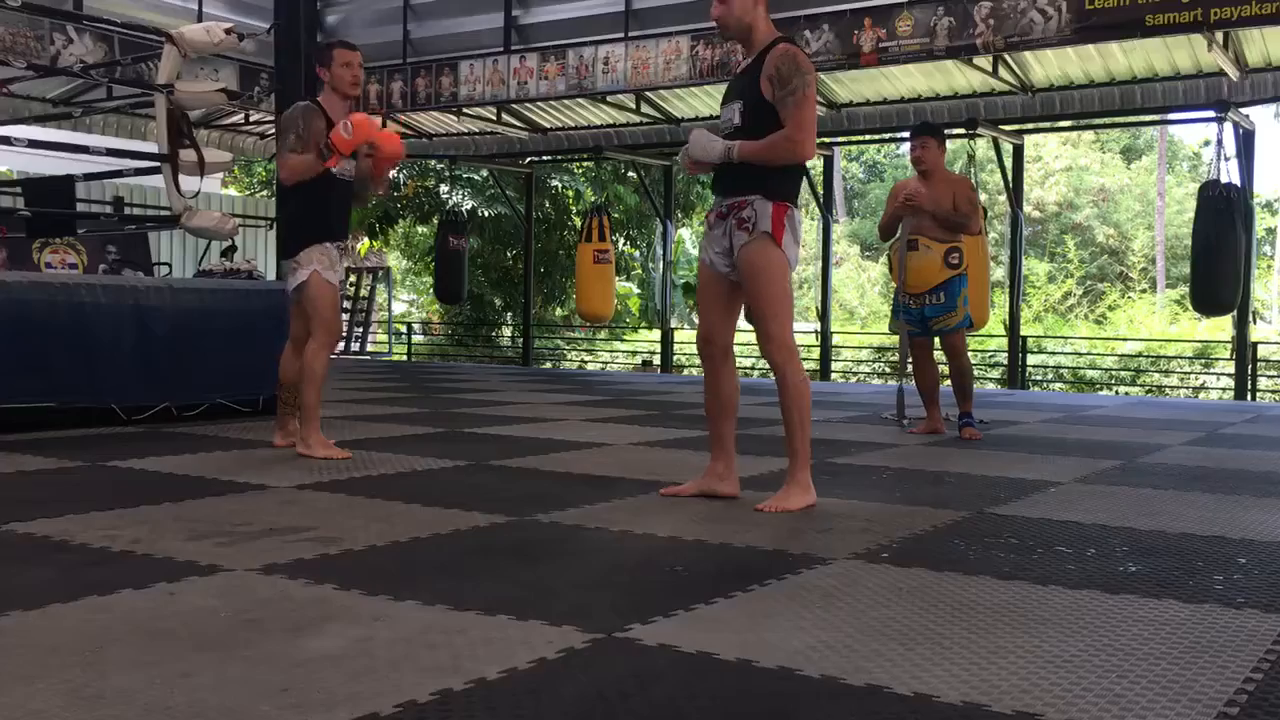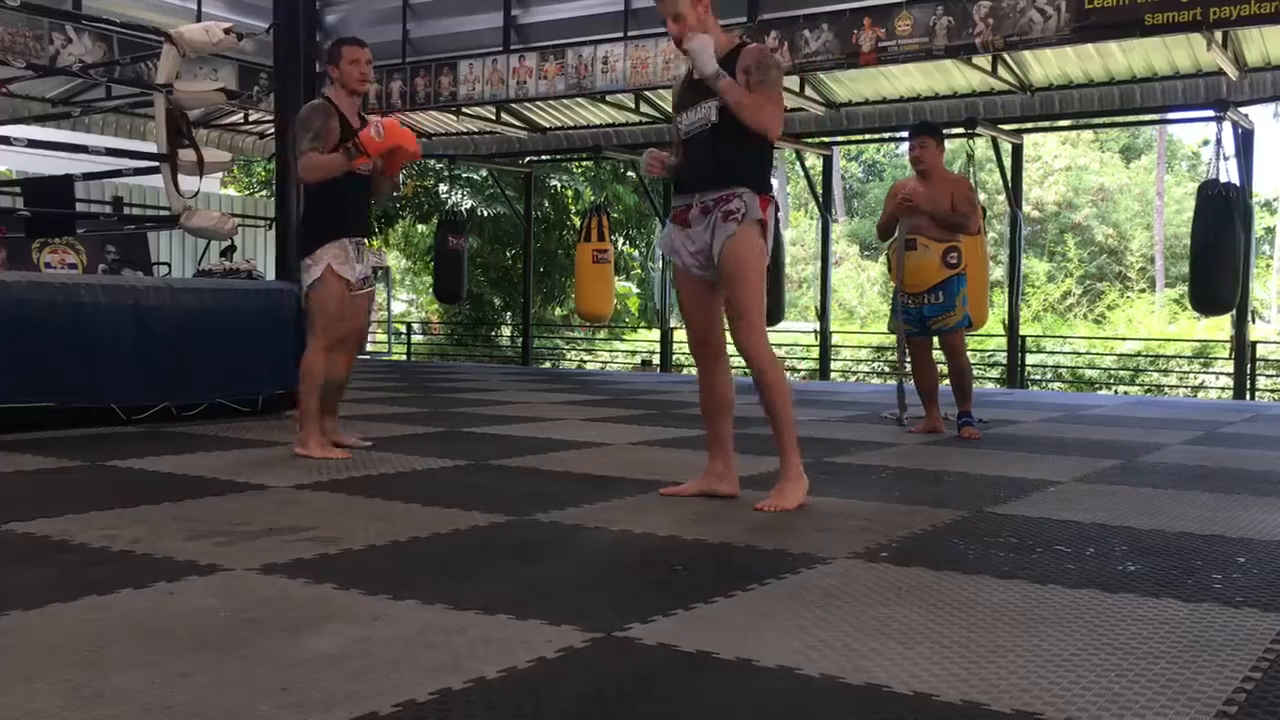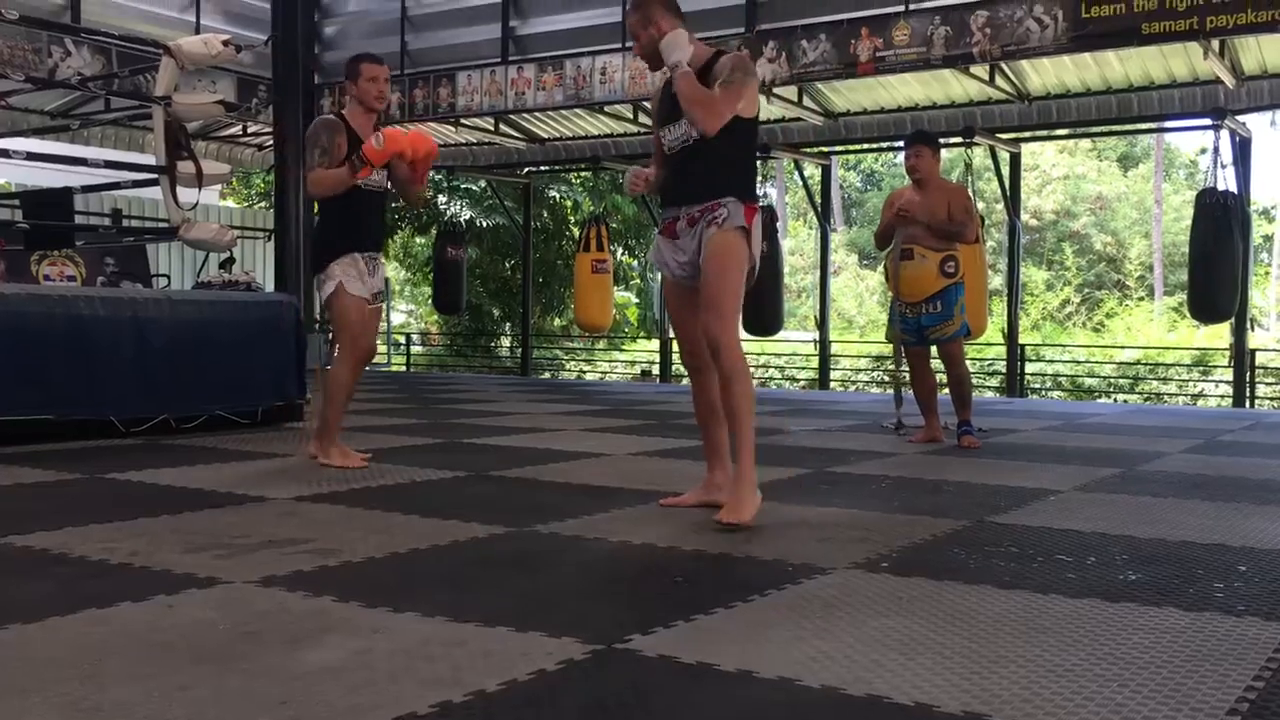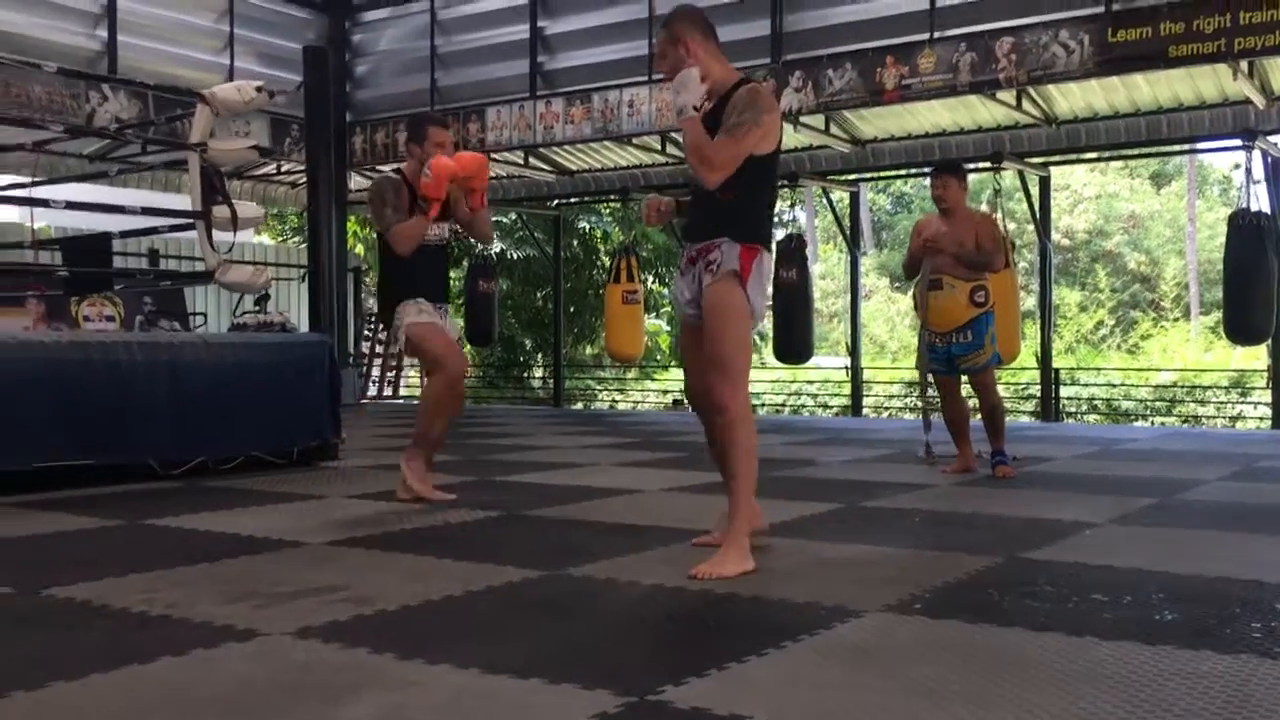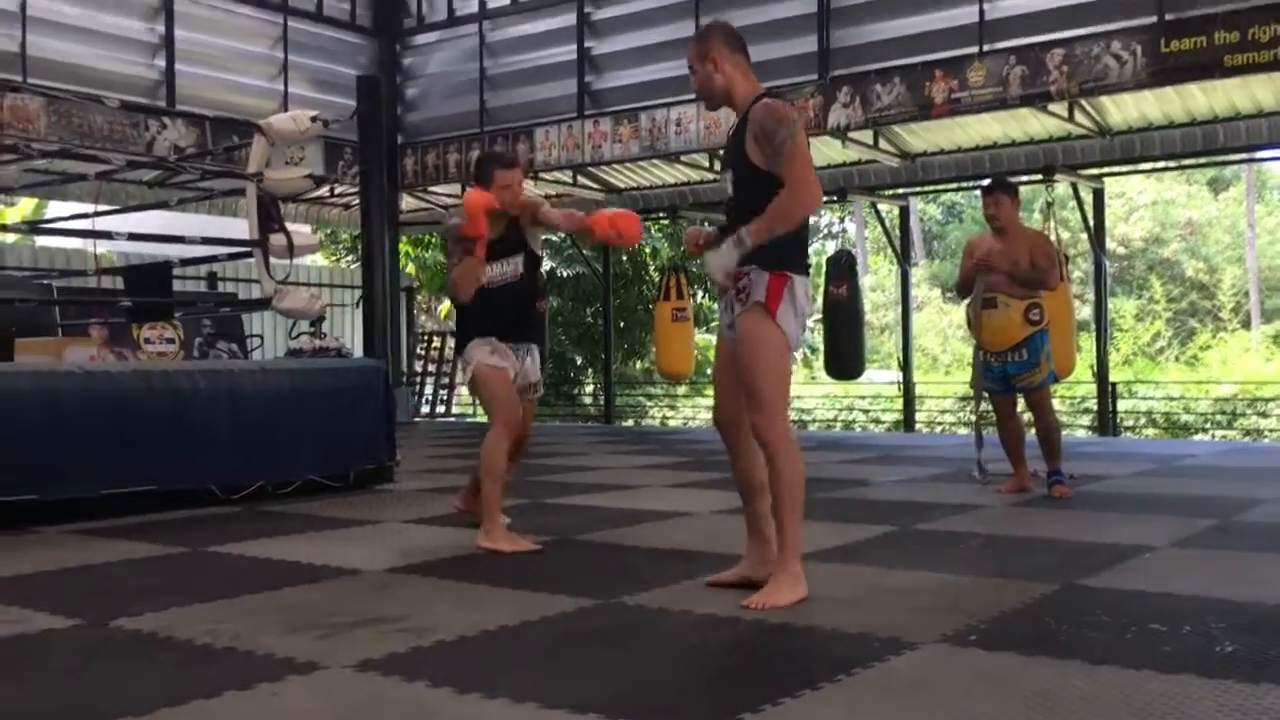
dt=0.5s
person 1, frame 1
left shoulder: (786, 59)
right shoulder: (746, 70)
left elbow: (801, 145)
left wrist: (724, 150)
right wrist: (707, 159)
left hip: (764, 216)
right hip: (725, 217)
left knee: (778, 348)
right knee: (711, 345)
left ankle: (800, 480)
right ankle: (721, 471)
person 1, frame 2
left shoulder: (753, 58)
right shoulder: (686, 83)
left elbow: (768, 124)
left wrist: (712, 68)
right wrist: (663, 164)
left hip: (738, 208)
right hip: (686, 218)
left knee: (748, 338)
right knee: (705, 347)
left ankle: (792, 470)
right ankle: (720, 470)
person 1, frame 3
left shoulder: (732, 66)
right shoulder: (664, 94)
left elbow: (709, 119)
left wrist: (680, 63)
right wrist: (646, 178)
left hip: (725, 214)
right hip: (674, 227)
left knee: (718, 336)
right knee: (694, 357)
left ankle: (746, 476)
right ankle: (718, 478)
person 1, frame 4
left shoulder: (753, 99)
right shoulder: (710, 109)
left elbow: (711, 171)
left wrist: (687, 111)
right wrist: (673, 207)
left hip: (735, 258)
right hip: (698, 260)
left knee: (729, 395)
right knee: (701, 393)
left ankle: (737, 545)
right ankle: (745, 512)
person 1, frame 5
left shoulder: (772, 115)
right shoulder: (744, 126)
left elbow: (806, 196)
left wrist: (736, 243)
right wrist: (717, 238)
left hip: (771, 283)
right hip: (743, 285)
left knee: (768, 425)
right knee: (730, 419)
left ankle: (790, 571)
right ankle: (760, 553)
person 2, frame 1
right shoulder: (304, 115)
left elbow: (368, 191)
right elbow: (287, 172)
right wrist: (332, 147)
left hip: (329, 244)
right hip: (305, 242)
left knee: (301, 338)
right knee: (326, 332)
left ankle: (286, 427)
right ankle: (310, 435)
person 2, frame 2
left shoulder: (364, 122)
right shoulder: (319, 113)
left elbow: (377, 189)
right elbow: (305, 170)
right wrist: (357, 148)
left hip: (356, 242)
right hip: (324, 242)
left knee: (353, 336)
right knee: (327, 336)
left ankle: (326, 425)
right ankle: (308, 436)
person 2, frame 3
left shoulder: (386, 139)
right shoulder: (329, 128)
left elbow: (412, 197)
right elbow: (315, 186)
left wrist: (419, 168)
right wrist: (361, 163)
left hip: (370, 257)
right hip: (338, 255)
left knee: (360, 353)
right knee: (354, 349)
left ankle: (323, 437)
right ankle: (329, 445)
person 2, frame 4
left shoulder: (444, 186)
right shoulder: (389, 187)
left elbow: (483, 236)
right elbow: (403, 244)
left wrist: (474, 195)
right wrist: (431, 200)
left hip: (434, 305)
right hip: (406, 304)
left knee: (446, 393)
right knee: (453, 367)
left ankle: (413, 482)
right ankle: (414, 456)
person 2, frame 5
left shoulder: (528, 213)
right shoulder: (457, 230)
left elbow: (566, 219)
right elbow: (462, 295)
right wrist: (474, 242)
left hip: (523, 341)
right hip: (481, 340)
left knee: (518, 434)
right knee: (507, 421)
left ankle: (473, 496)
right ankle: (492, 529)
person 3, frame 1
left shoulder: (959, 184)
right shoulder: (901, 188)
left elbow: (972, 225)
right elbow: (884, 234)
left wrist: (929, 209)
right wrist: (897, 212)
left hip: (944, 278)
left knee: (955, 347)
right knee: (919, 349)
left ankle: (966, 417)
right ankle: (933, 417)
person 3, frame 2
left shoulder: (957, 184)
right shoulder: (899, 188)
left elbow: (971, 225)
right elbow: (882, 233)
left wrist: (928, 209)
right wrist: (895, 213)
left hip: (943, 277)
right hip: (908, 279)
left knee: (954, 347)
right knee: (917, 349)
left ankle: (965, 416)
right ankle: (932, 417)
person 3, frame 3
left shoulder: (954, 192)
right shoulder: (896, 197)
left elbow: (968, 233)
right elbow: (880, 243)
left wrist: (923, 219)
right wrist: (891, 222)
left hip: (941, 287)
right hip: (905, 289)
left knee: (953, 356)
right knee: (916, 359)
left ankle: (965, 425)
right ankle: (931, 426)
person 3, frame 4
left shoulder: (981, 222)
right shoulder: (923, 226)
left elbow: (996, 262)
right elbow: (908, 272)
left wrist: (952, 250)
right wrist: (917, 253)
left hip: (971, 316)
right hip: (935, 319)
left knee: (984, 385)
right knee: (947, 389)
left ankle: (999, 455)
right ankle: (965, 455)
person 3, frame 5
left shoulder: (1035, 240)
right shoulder: (975, 245)
left elbow: (1051, 280)
right elbow: (961, 291)
left wrist: (1007, 269)
right wrist: (970, 274)
left hip: (1026, 334)
right hip: (989, 339)
left knee: (1040, 404)
right knee: (1003, 409)
left ankle: (1055, 474)
right ankle: (1020, 475)
